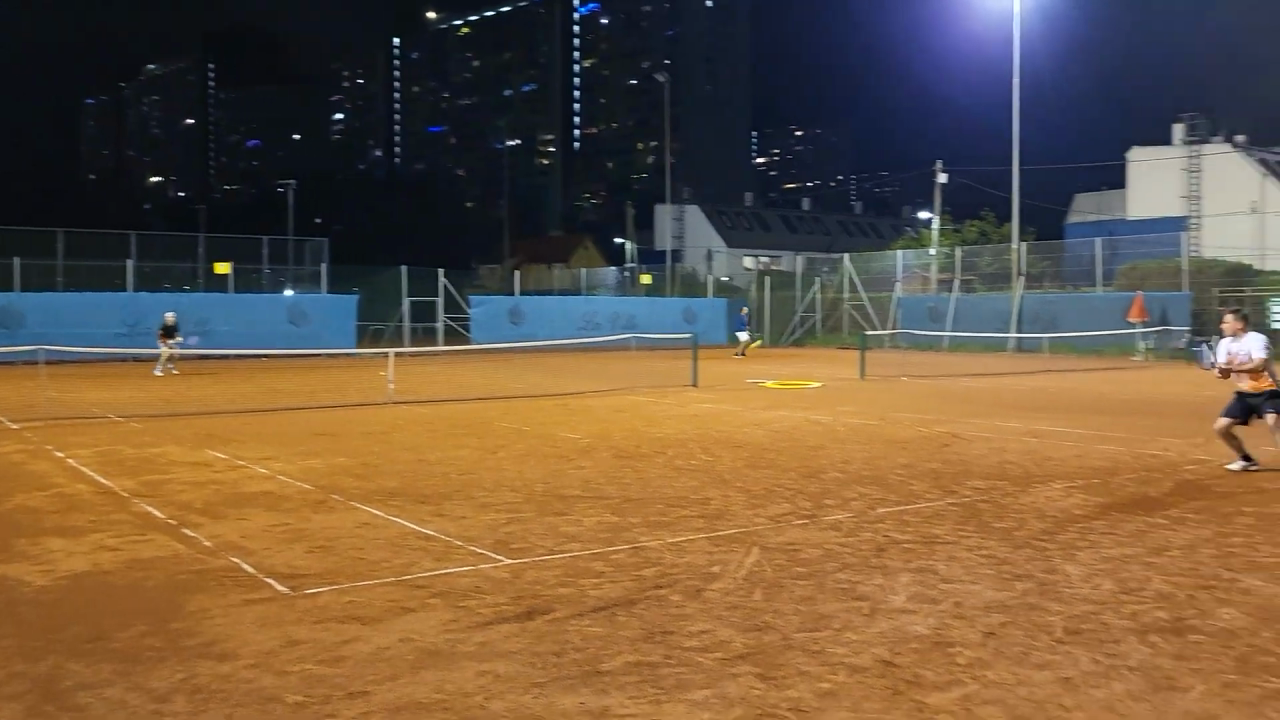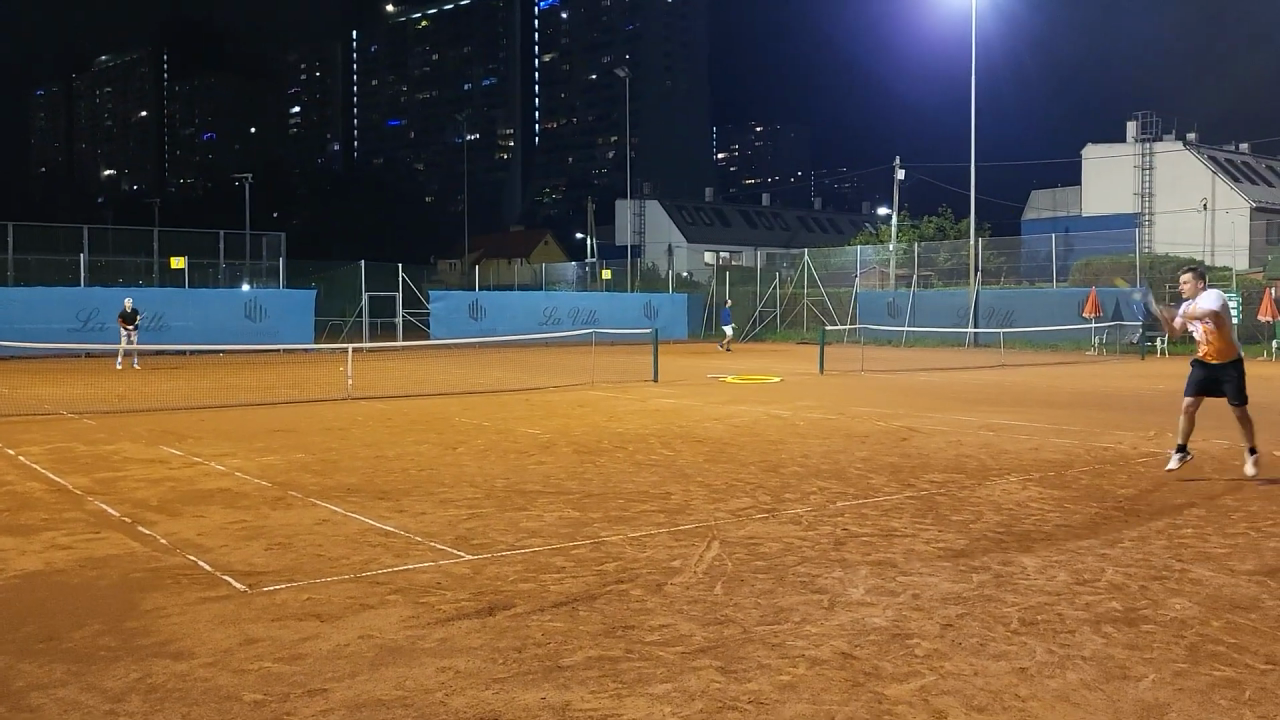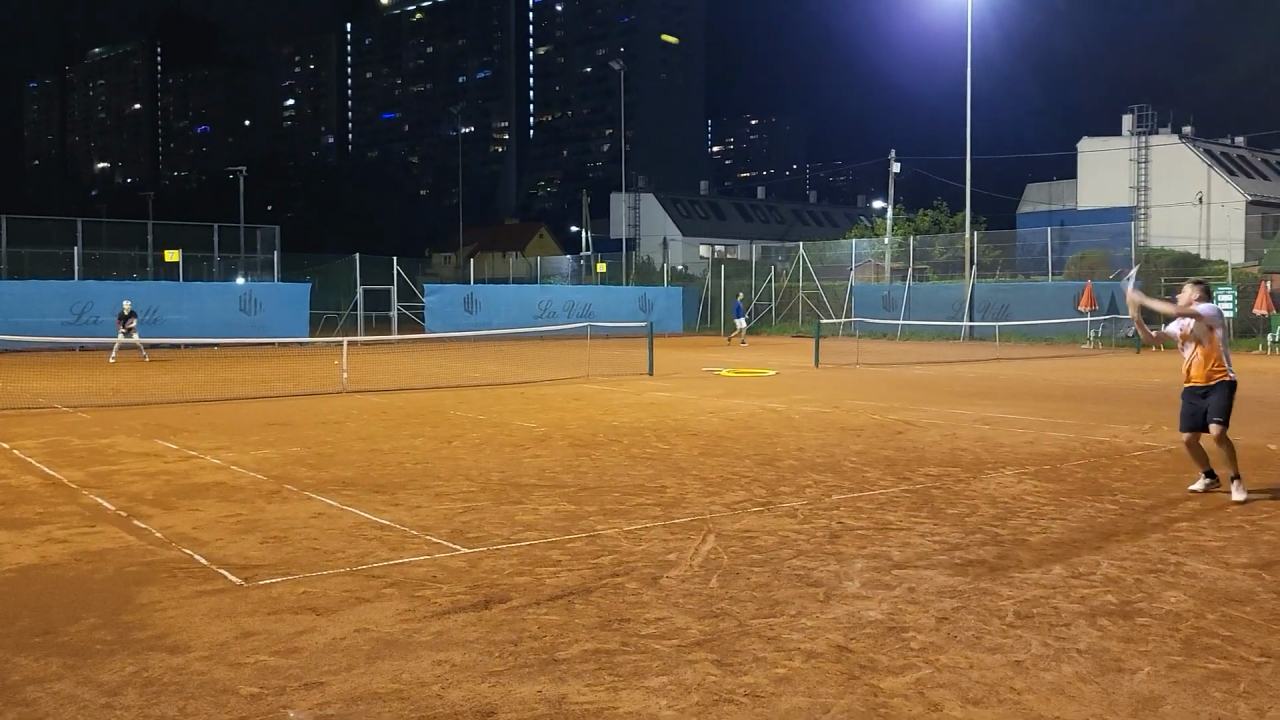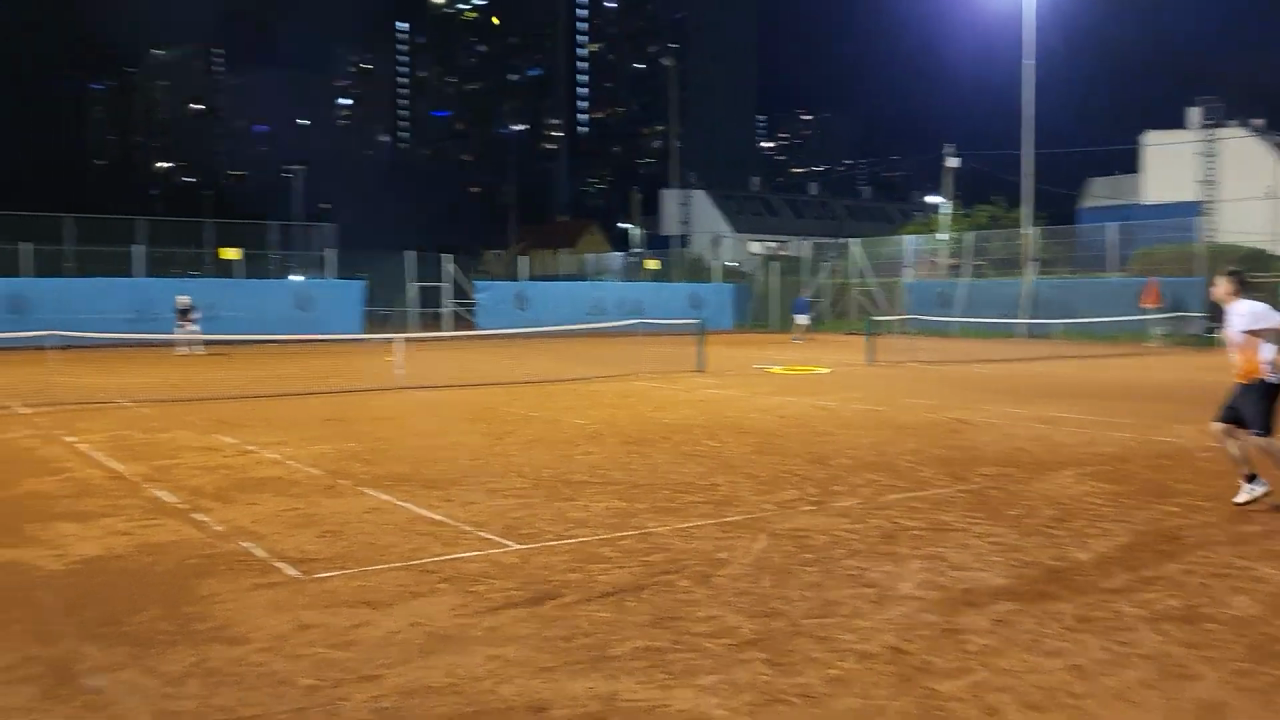
dt=0.4s
person 1, frame 1
left shoulder: (1256, 339)
right shoulder: (1225, 344)
left elbow: (1259, 366)
right elbow: (1225, 374)
left wrist: (1231, 368)
right wrist: (1221, 371)
left hip: (1266, 393)
right hip: (1244, 395)
right knee: (1220, 428)
right ankle: (1245, 460)
person 1, frame 2
left shoulder: (1214, 296)
right shoulder: (1186, 307)
left elbow: (1203, 313)
right elbow: (1174, 334)
left wrist: (1176, 316)
right wrist: (1164, 319)
left hip: (1229, 363)
right hip: (1203, 362)
left knee: (1239, 412)
right knee: (1188, 407)
left ankle: (1251, 453)
right ankle: (1181, 452)
person 1, frame 3
left shoulder: (1211, 311)
right shoulder: (1179, 324)
left elbow: (1177, 311)
right elbow: (1150, 338)
left wrist: (1143, 300)
right wrist: (1136, 316)
left hip: (1219, 384)
right hip: (1193, 388)
left knee: (1217, 432)
right knee: (1188, 439)
left ankle: (1236, 481)
right ankle: (1209, 476)
person 1, frame 4
left shoulder: (1250, 310)
right shoulder: (1233, 315)
left hip: (1260, 383)
right hip: (1246, 384)
left knee: (1259, 439)
right knee: (1221, 429)
right ankle: (1251, 482)
